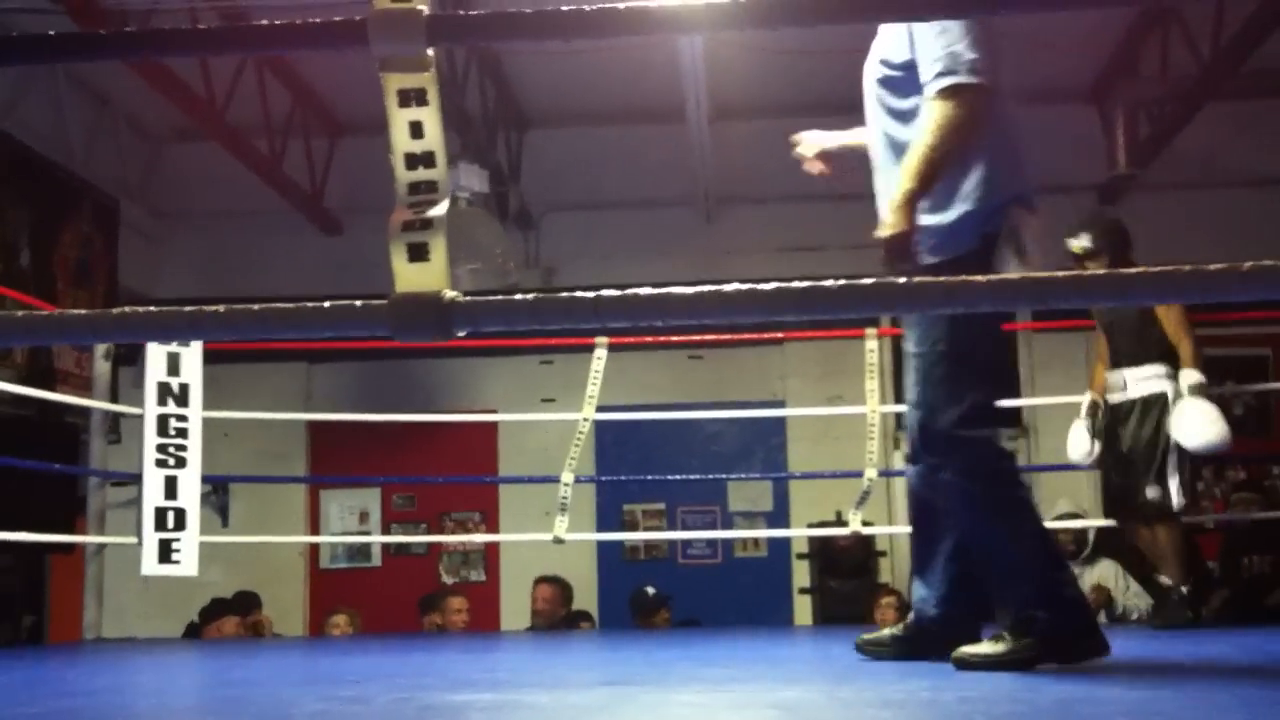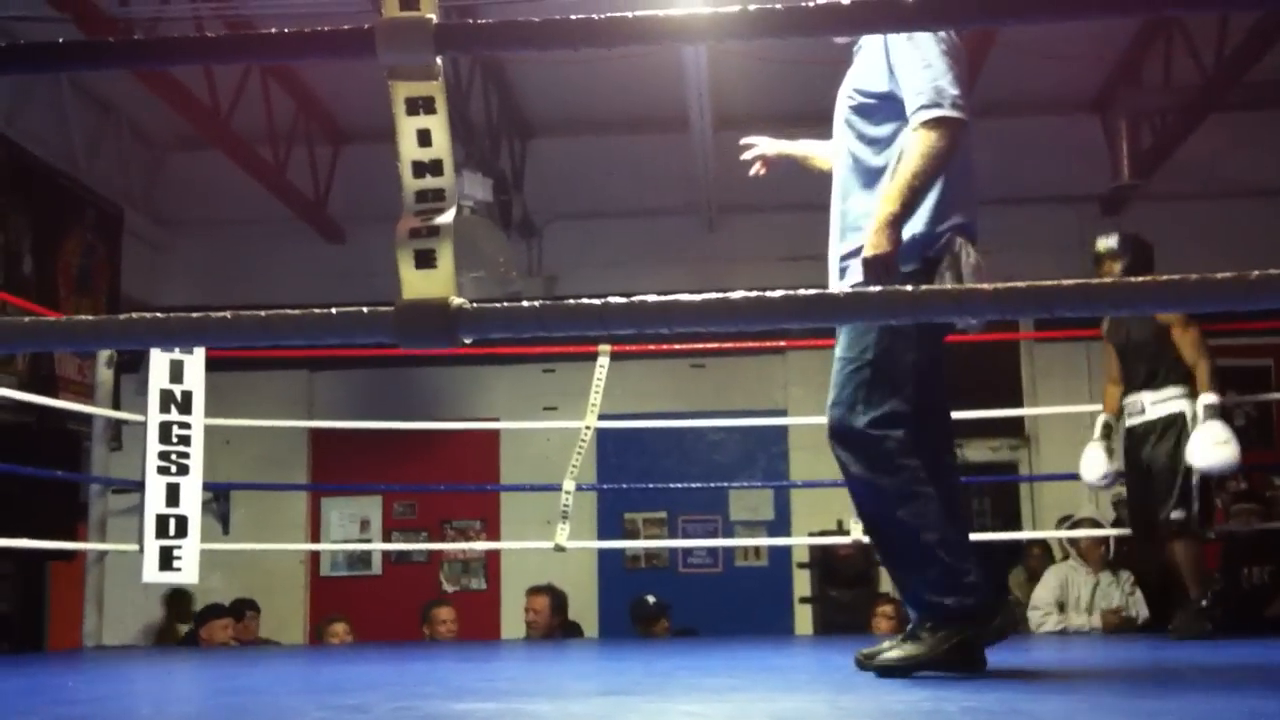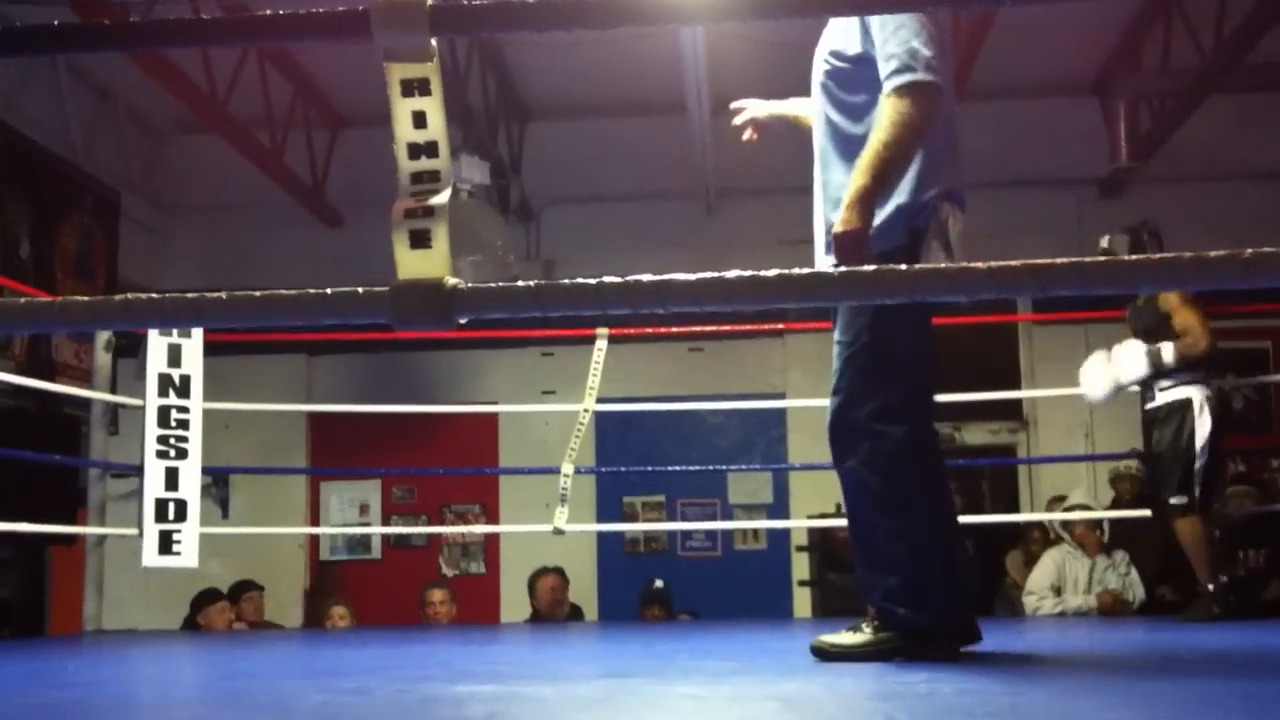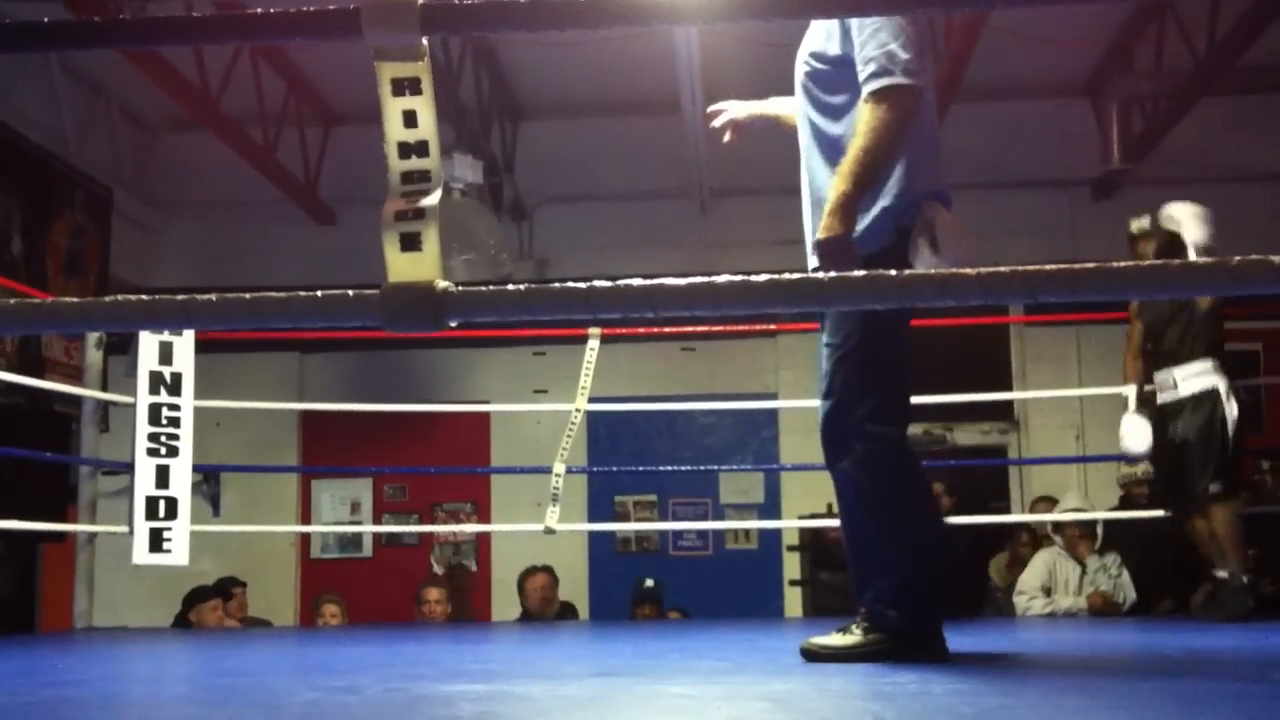
dt=0.7s
person 1, frame 1
left shoulder: (927, 13)
right shoulder: (904, 25)
left elbow: (962, 96)
left wrist: (903, 203)
right wrist: (844, 139)
left hip: (950, 241)
right hip: (943, 248)
left knee: (951, 432)
right knee: (935, 436)
left ankle: (1049, 616)
right ankle: (942, 613)
person 1, frame 2
left shoulder: (907, 29)
right shoulder: (875, 48)
left elbow: (940, 123)
left wrist: (886, 222)
right wrist: (788, 149)
left hip: (899, 266)
right hip: (886, 271)
left knee: (861, 425)
right knee: (912, 442)
left ankle: (958, 605)
right ankle: (945, 621)
person 1, frame 3
left shoulder: (884, 11)
right shoulder: (855, 22)
left elbow: (915, 90)
left wrist: (856, 199)
right wrist: (782, 110)
left hip: (885, 239)
right hip: (883, 247)
left knee: (865, 425)
right knee: (896, 429)
left ankle: (908, 615)
right ankle: (942, 608)
person 1, frame 4
left shoulder: (864, 14)
right shoulder: (836, 23)
left elbow: (894, 94)
left wrist: (838, 203)
right wrist: (759, 109)
left hip: (871, 238)
right hip: (866, 245)
left knee: (857, 427)
right knee: (863, 426)
left ankle: (896, 617)
right ankle: (904, 606)
person 2, frame 1
right shoulder: (1101, 303)
left elbow: (1183, 338)
left wrist: (1193, 388)
right wrist: (1090, 408)
left hip: (1152, 397)
right hip: (1119, 406)
left knee: (1157, 501)
right knee: (1125, 507)
left ankle: (1182, 595)
right ankle: (1169, 585)
person 2, frame 2
left shoulder: (1165, 308)
right shoulder: (1111, 322)
left elbow: (1200, 361)
left wrist: (1210, 411)
right wrist: (1102, 430)
left hip: (1172, 420)
right hip: (1137, 428)
left knee: (1178, 519)
right knee: (1150, 526)
left ankle: (1200, 608)
right ankle: (1195, 595)
person 2, frame 3
left shoulder: (1168, 293)
right shoulder: (1136, 305)
left elbow: (1201, 342)
left wrist: (1155, 356)
right wrist: (1109, 369)
left hip: (1184, 403)
right hip: (1157, 408)
left knee: (1183, 500)
right knee: (1170, 502)
left ankle: (1210, 593)
right ankle: (1205, 589)
person 2, frame 4
right shoulder: (1143, 297)
left elbow: (1213, 305)
right elbow: (1135, 355)
left wrist: (1199, 249)
right wrist: (1132, 403)
left hip: (1203, 395)
right hip: (1164, 403)
left knee: (1215, 492)
right knee: (1184, 498)
left ankle: (1239, 584)
right ankle: (1223, 579)
